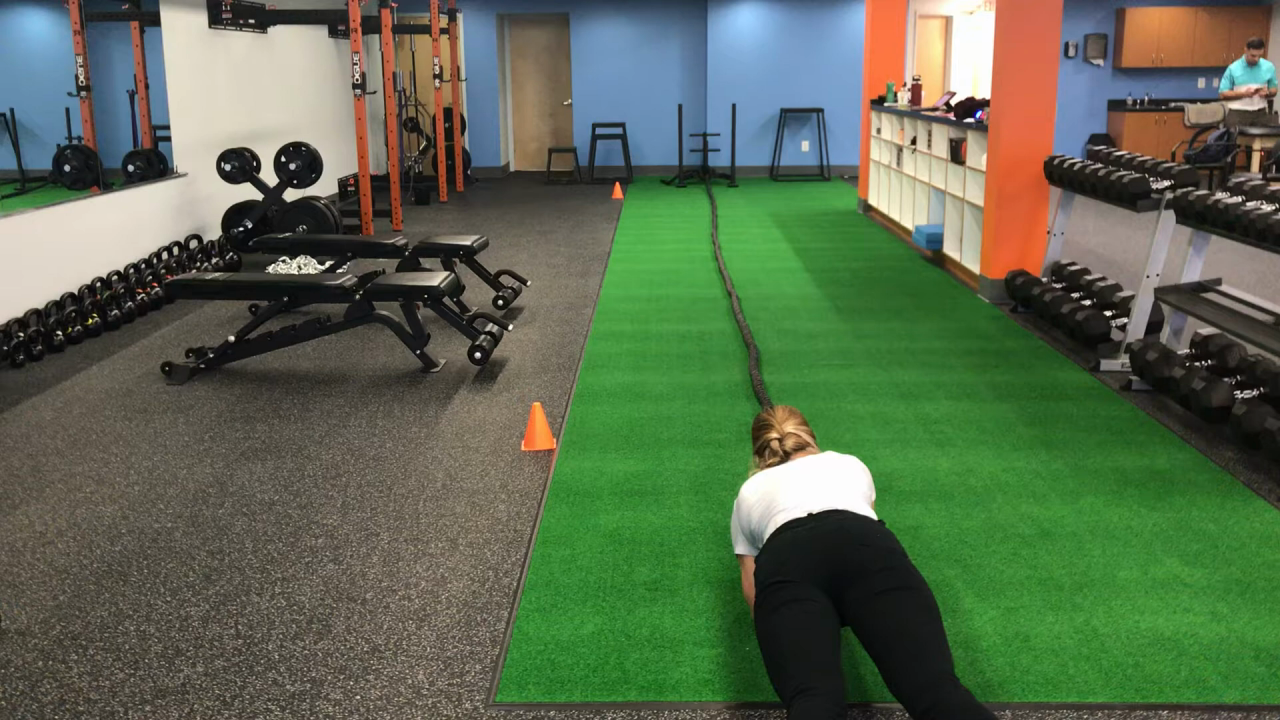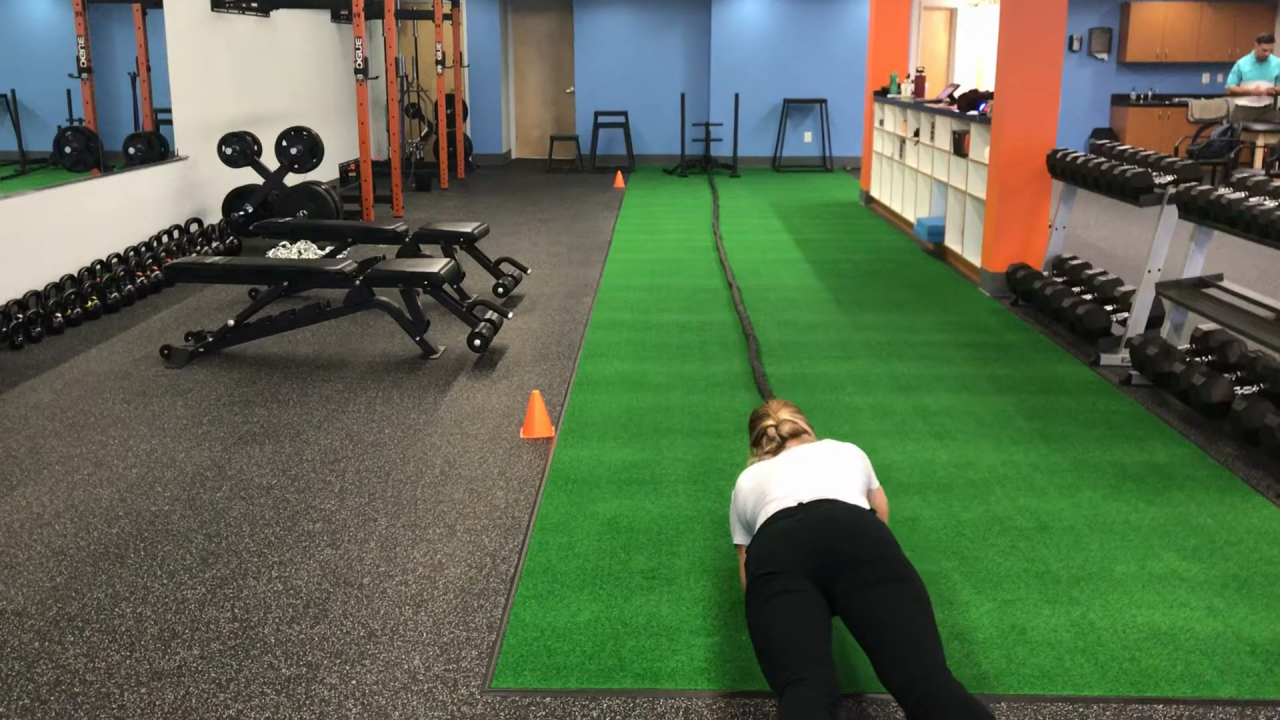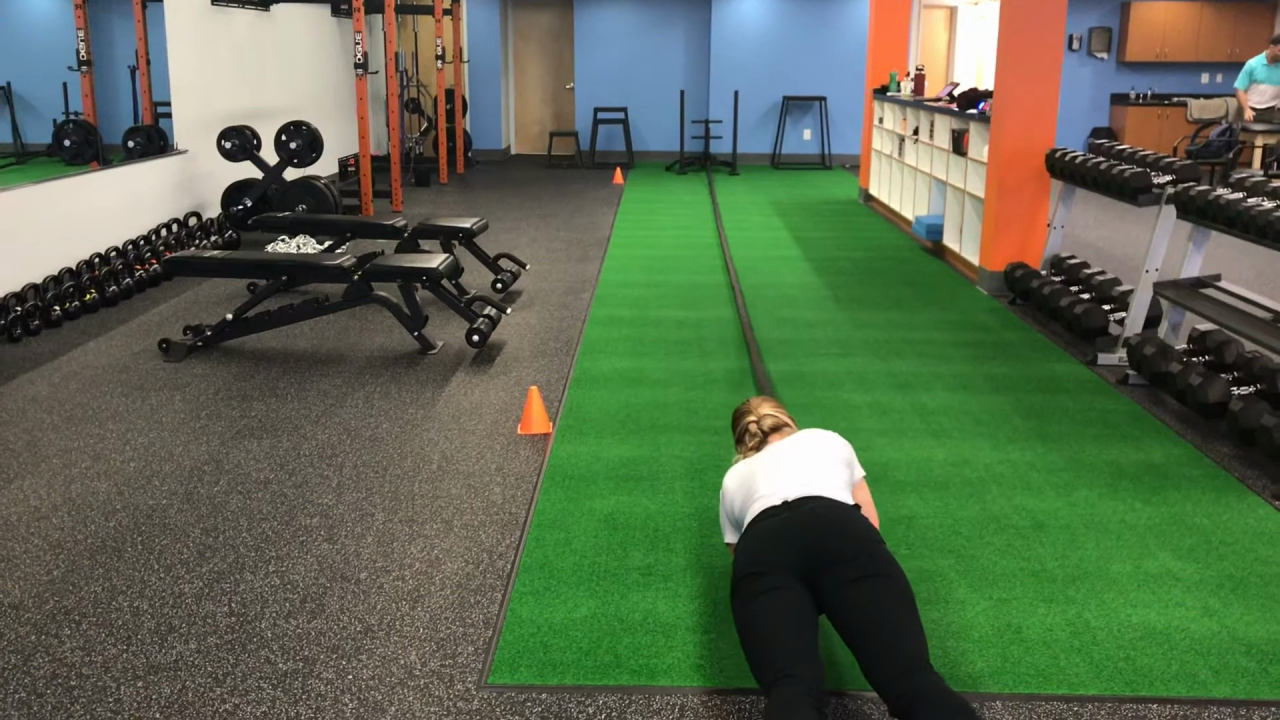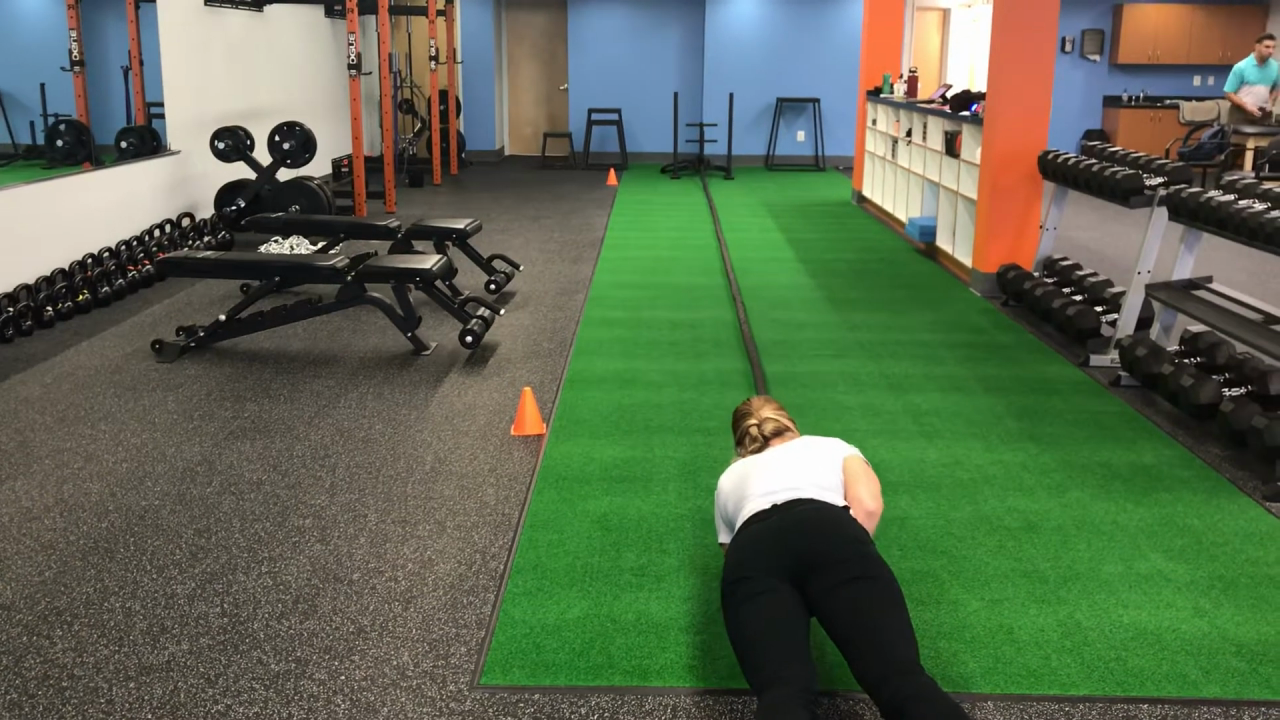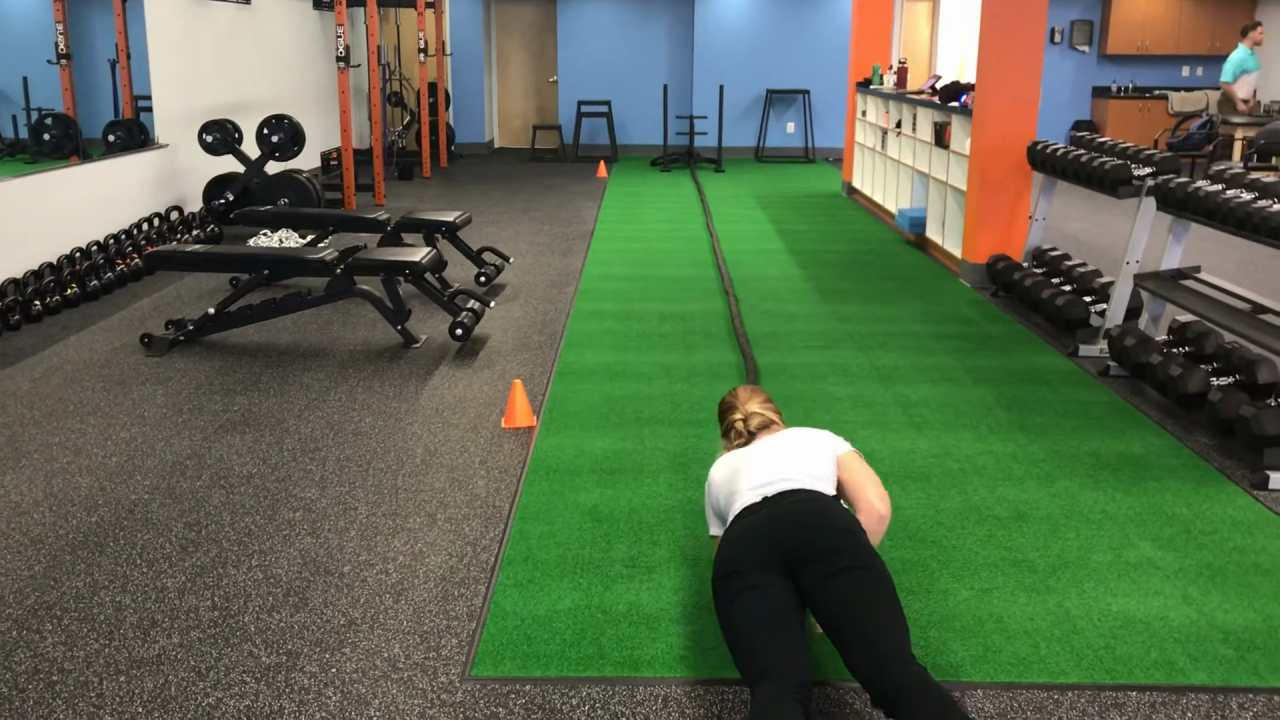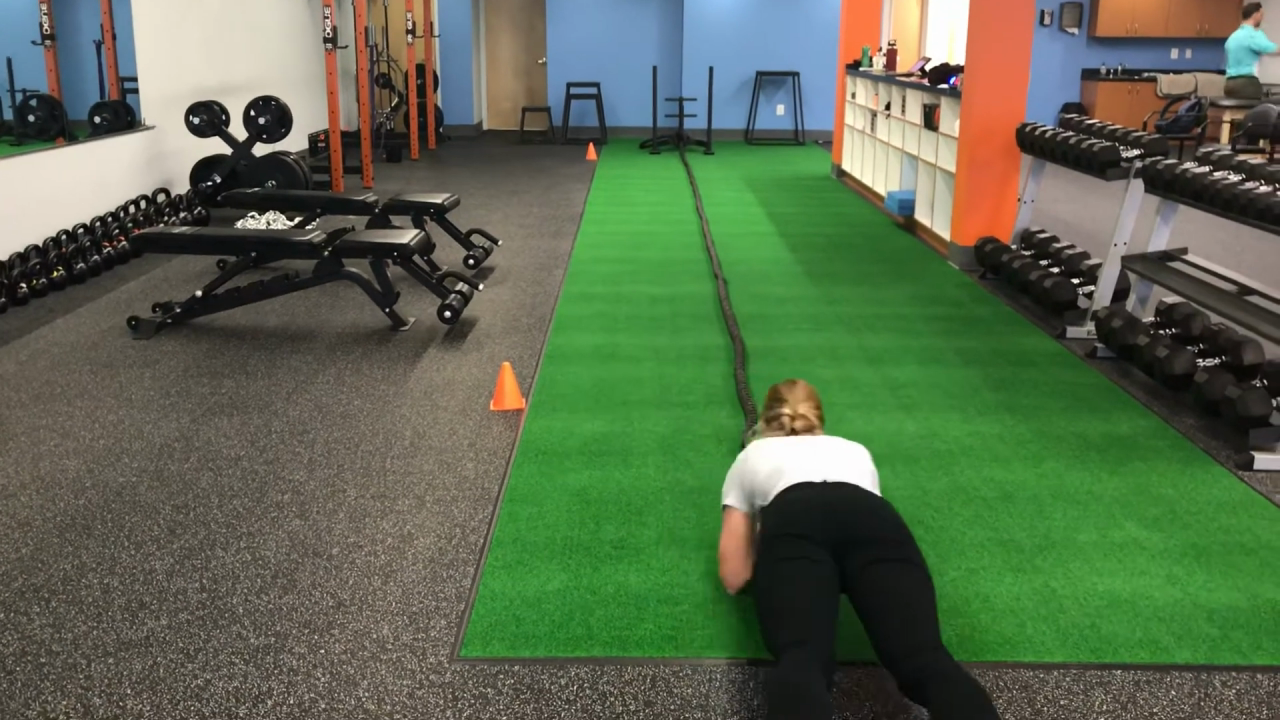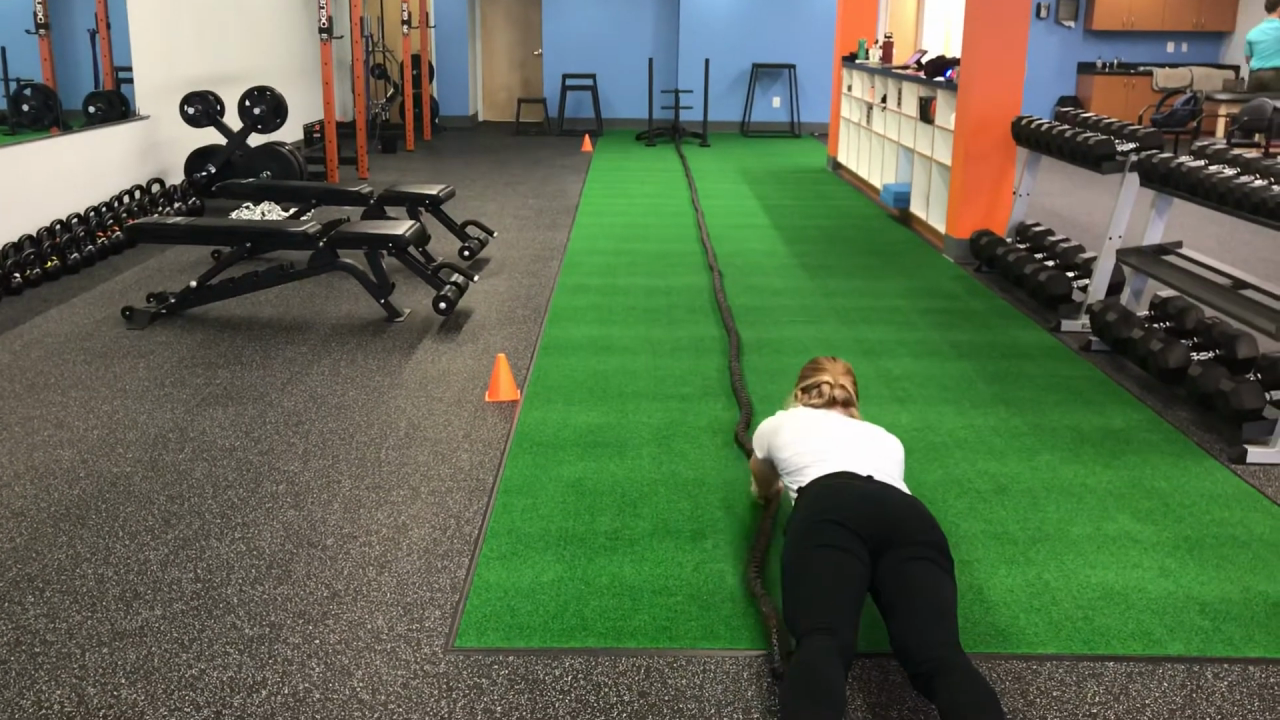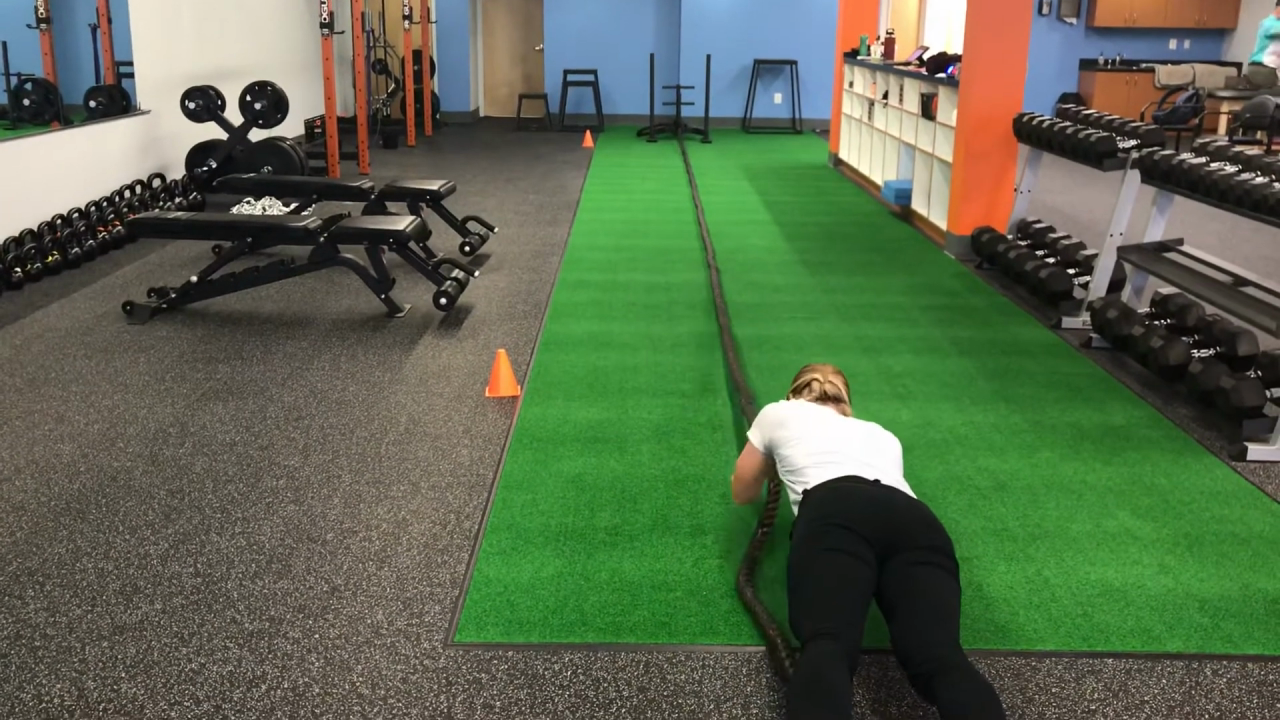
dt=0.5s
person 1, frame 1
left shoulder: (749, 492)
right shoulder: (849, 463)
left elbow: (753, 590)
left hip: (785, 563)
right hip: (867, 545)
right knee: (935, 688)
person 1, frame 2
left shoulder: (747, 480)
right shoulder: (846, 451)
left elbow: (748, 571)
left hip: (777, 553)
right hip: (855, 538)
right knee: (927, 680)
person 1, frame 3
left shoulder: (733, 478)
right shoulder: (827, 439)
right elbow: (869, 526)
left hip: (763, 551)
right hip: (842, 533)
left knee: (793, 692)
right knee: (912, 678)
person 1, frame 4
left shoulder: (730, 478)
right shoulder: (833, 447)
right elbow: (868, 504)
left hip: (753, 554)
right hip: (831, 536)
left knee: (784, 694)
right knee: (903, 680)
person 1, frame 5
left shoulder: (719, 470)
right shoulder: (820, 438)
right elbow: (876, 508)
left hip: (745, 545)
right hip: (824, 526)
left knee: (778, 688)
right knee: (896, 671)
person 1, frame 6
left shoulder: (750, 456)
right shoulder: (854, 449)
left elbow: (734, 577)
left hip: (795, 524)
right hip: (876, 521)
left knee: (802, 659)
right knee: (924, 658)
person 1, frame 7
left shoulder: (779, 424)
right shoulder: (886, 438)
left elbow: (763, 490)
left hip: (829, 514)
right hip: (911, 520)
left knee: (821, 646)
right knee: (938, 655)
person 1, frame 8
left shoulder: (780, 413)
right shoulder: (883, 435)
left elbow: (742, 493)
left hip: (836, 519)
right hip: (916, 525)
left knee: (827, 647)
right knee: (939, 657)
